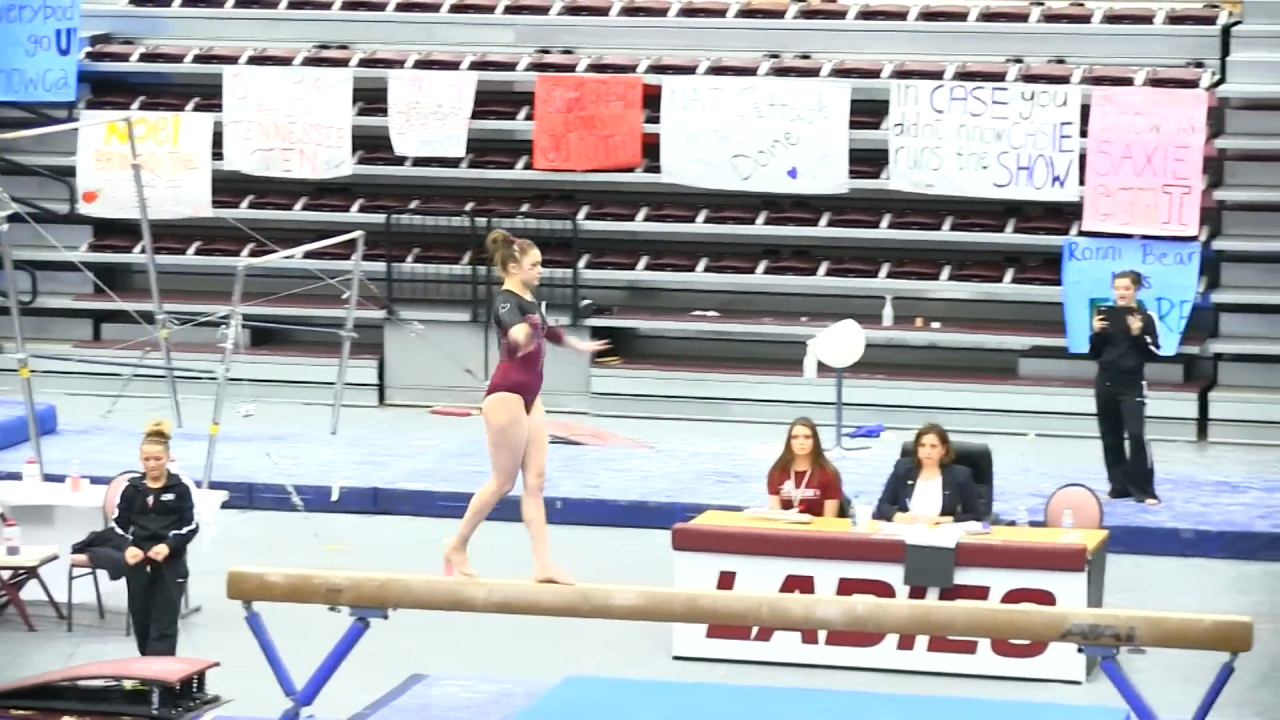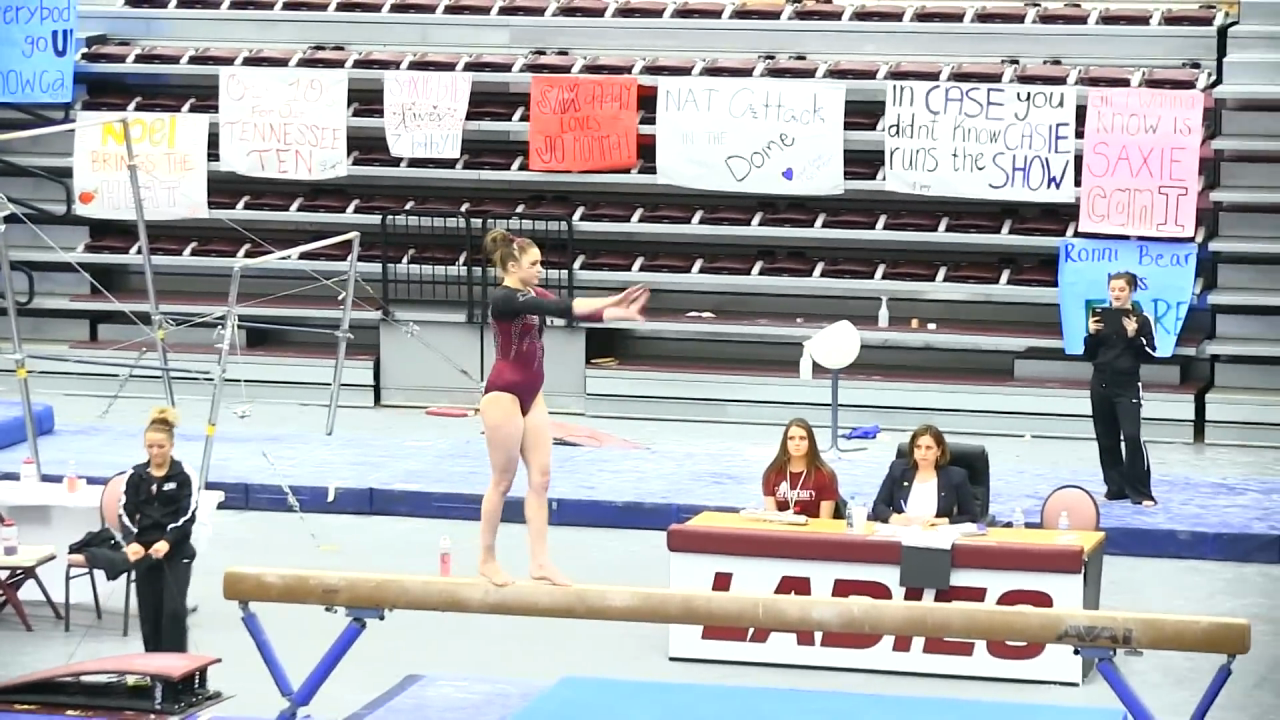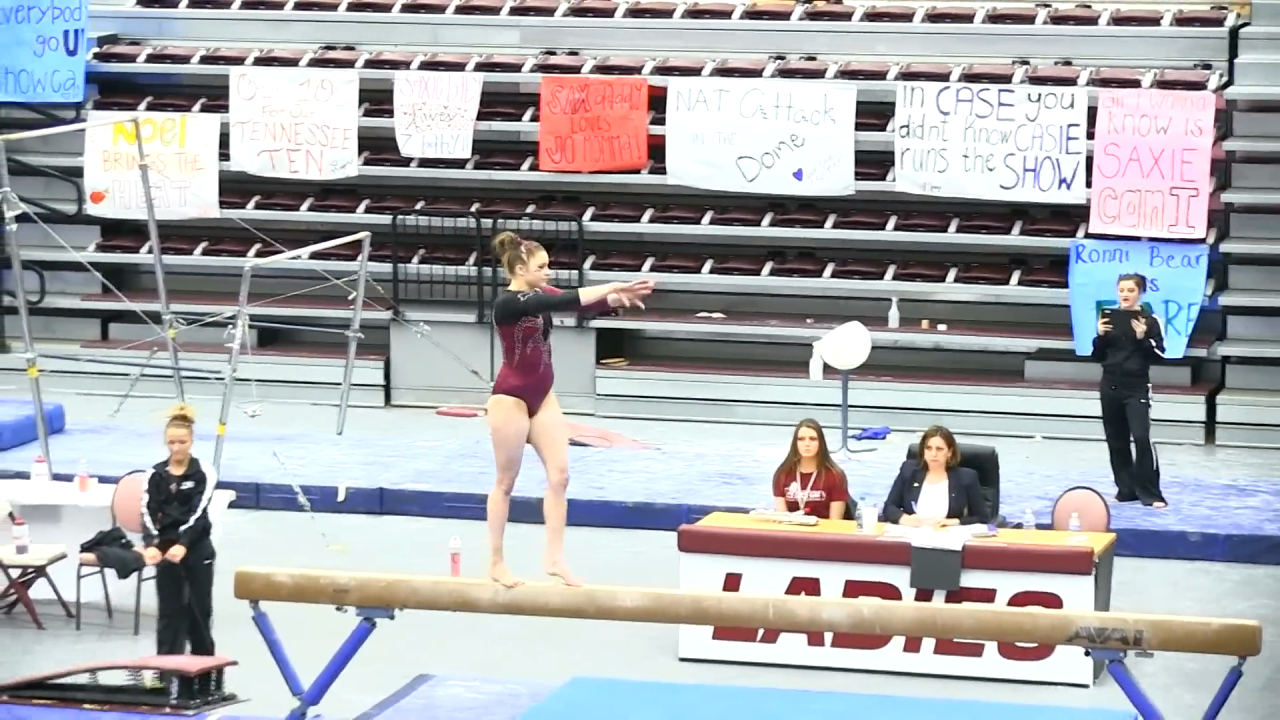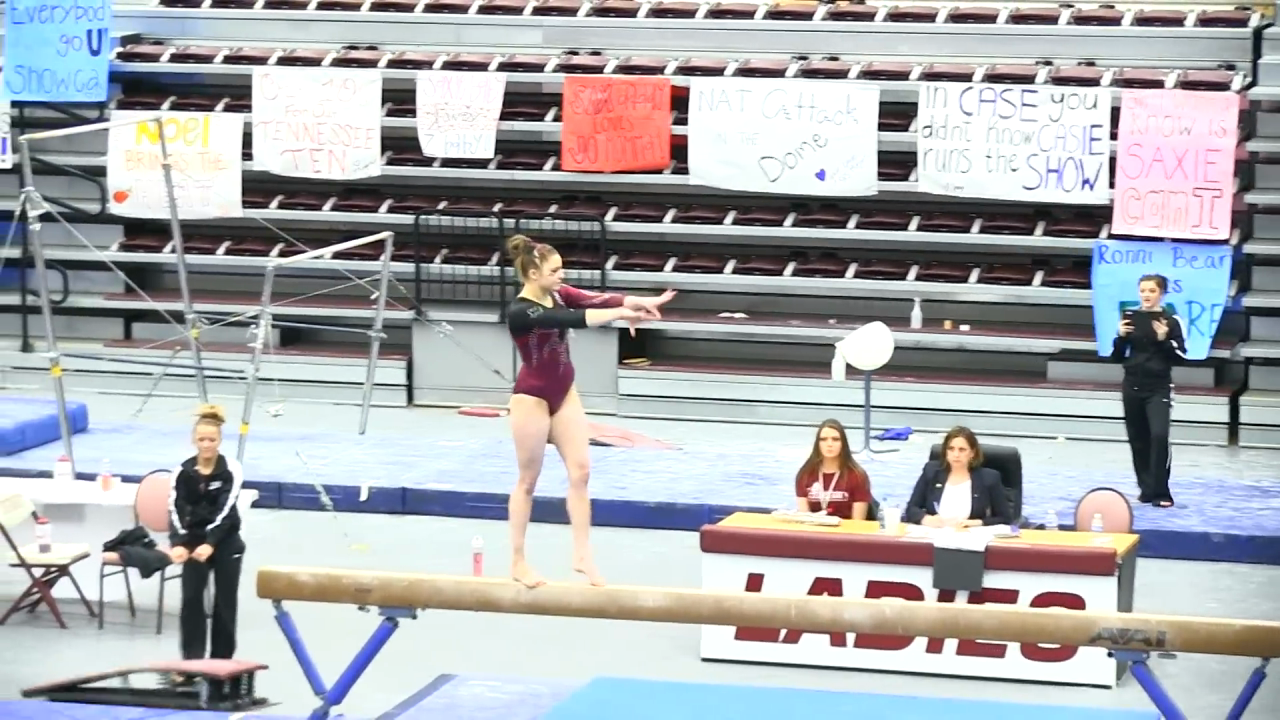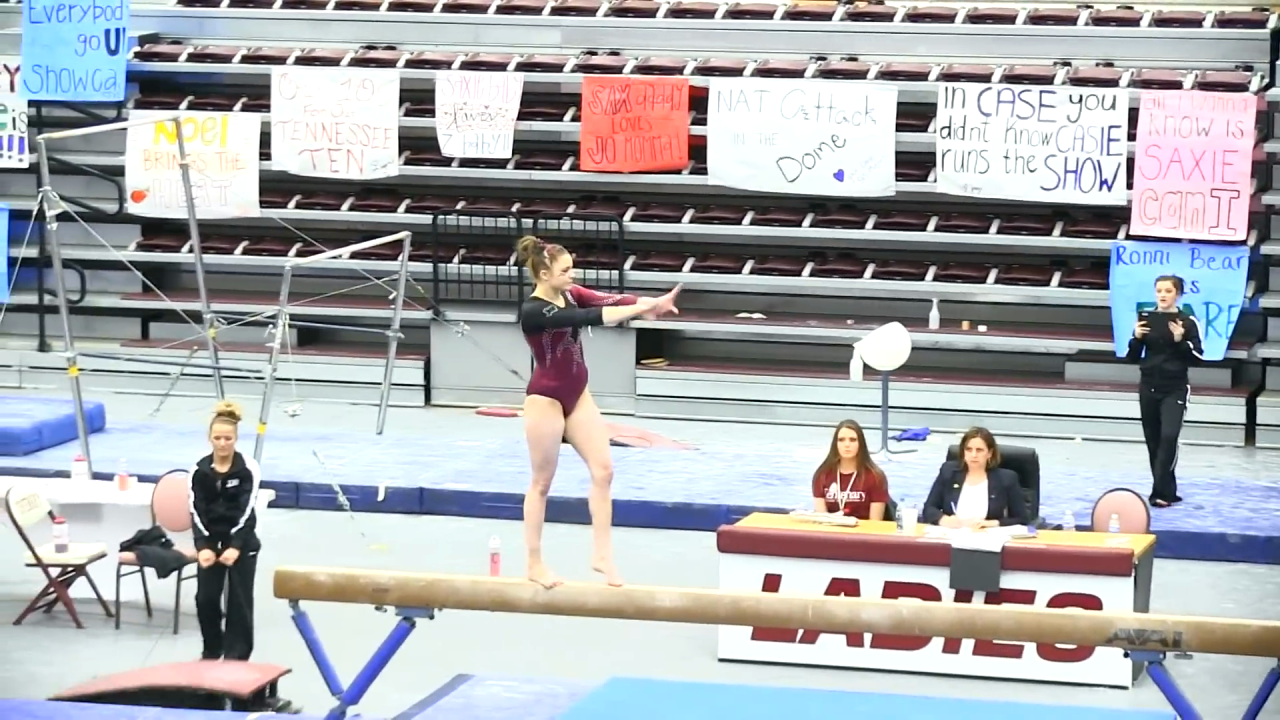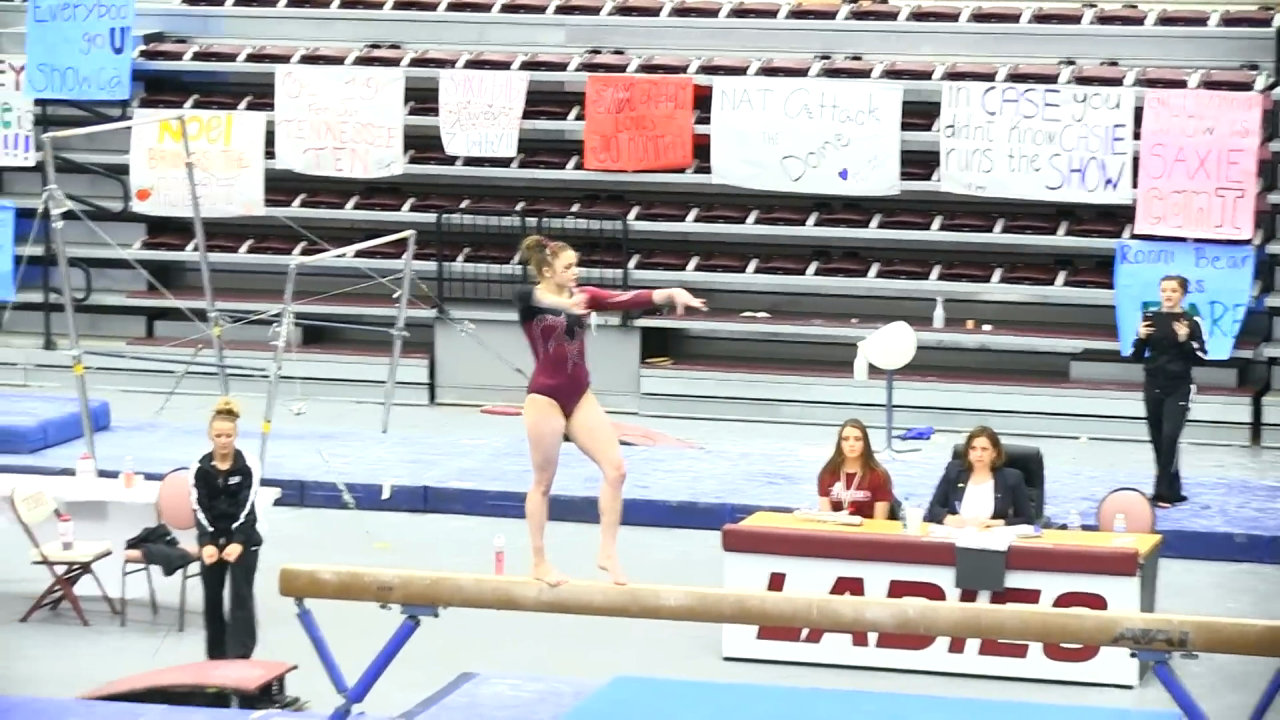
dt=0.2s
person 1, frame 1
left shoulder: (529, 299)
right shoulder: (508, 301)
left elbow: (545, 328)
right elbow: (511, 322)
left wrist: (578, 344)
right wrist: (518, 335)
left hip: (529, 398)
right hip: (507, 397)
left knee: (536, 481)
right knee: (503, 483)
left ankle: (544, 564)
right ankle: (456, 548)
person 1, frame 2
left shoulder: (533, 294)
right shoulder: (504, 299)
left elbow: (574, 311)
right elbow: (558, 308)
left wrist: (619, 311)
right wrist: (608, 303)
left hip: (531, 396)
right hip: (503, 396)
left knee: (540, 479)
right knee: (502, 482)
left ankle: (540, 561)
right ankle: (487, 559)
person 1, frame 3
left shoulder: (542, 292)
right shoulder: (506, 303)
left elbow: (585, 302)
right elbow: (566, 301)
left wrist: (618, 295)
right wrist: (612, 288)
left hip: (542, 397)
right hip: (510, 399)
left knee: (559, 475)
right knee: (505, 481)
left ankle: (555, 558)
right ankle: (496, 562)
person 1, frame 4
left shoulder: (557, 293)
right shoulder: (520, 312)
left elbow: (596, 301)
right elbow: (573, 319)
left wrist: (638, 302)
right wrist: (621, 313)
left hip: (564, 395)
right hip: (532, 398)
left knee: (580, 472)
right knee: (528, 480)
left ankle: (582, 555)
right ankle: (518, 562)
person 1, frame 5
left shoulder: (572, 295)
right shoulder: (534, 311)
left elbow: (612, 300)
right elbow: (589, 317)
left wrist: (651, 300)
right wrist: (639, 308)
left hip: (578, 395)
right hip: (546, 399)
left knee: (603, 470)
right knee: (541, 482)
left ankle: (602, 554)
right ankle: (534, 563)
person 1, frame 6
left shoulder: (585, 295)
right shoulder: (535, 301)
left elbow: (630, 300)
right elbow: (533, 294)
left wrist: (672, 293)
right wrist: (559, 302)
left hip: (580, 396)
right hip: (545, 398)
left knee: (615, 470)
right knee: (543, 482)
left ankle: (608, 553)
right ankle: (540, 563)
person 2, frame 1
left shoulder: (183, 487)
right shoulder: (130, 488)
left elbow: (191, 525)
right elbow: (118, 524)
left wrist: (168, 545)
right wrist: (128, 547)
left hip: (171, 565)
right hip: (138, 565)
left knee: (163, 629)
right knee: (142, 625)
person 2, frame 2
left shoulder: (184, 475)
right shoulder: (136, 476)
left elbow: (187, 515)
right elbow: (126, 513)
left wrist: (167, 541)
right wrist: (131, 542)
left hip: (177, 552)
right hip: (145, 551)
left knee: (173, 609)
right knee: (149, 611)
person 2, frame 3
left shoulder: (204, 472)
right shoulder: (156, 474)
left elbow: (198, 512)
right elbow: (149, 512)
left wrist: (183, 544)
right wrist: (150, 544)
left hip: (197, 548)
right hip: (166, 547)
left knee: (198, 607)
right knee: (168, 608)
left ankle: (202, 660)
person 2, frame 4
left shoulder: (232, 470)
right shoulder: (183, 472)
left elbow: (226, 511)
right elbow: (176, 510)
left wrist: (210, 543)
right wrist: (177, 544)
left hip: (226, 543)
right hip: (194, 542)
left knee: (224, 604)
right knee: (190, 600)
left ankle: (221, 662)
right ankle: (190, 660)
person 2, frame 5
left shoulder: (248, 468)
right shoulder: (200, 470)
left elbow: (247, 511)
right elbow: (196, 511)
left wrist: (236, 546)
right wrist: (202, 546)
left hip: (242, 543)
right hip: (211, 542)
left knee: (239, 602)
right knee: (206, 598)
left ankle: (236, 660)
right ankle: (212, 652)
person 2, frame 6
left shoulder: (249, 465)
right shoulder: (200, 468)
left elbow: (247, 507)
right elbow: (200, 508)
left wrist: (238, 542)
right wrist: (206, 542)
left hip: (244, 539)
right hip: (212, 537)
left knee: (241, 597)
right knee: (212, 596)
left ankle: (239, 659)
right ankle: (216, 655)
person 3, frame 1
left shoulder: (1145, 318)
right shoulder: (1106, 316)
left elbow: (1153, 353)
right elbow: (1095, 354)
left wrist: (1138, 334)
right wrist: (1096, 333)
left hip: (1131, 384)
right hip: (1105, 383)
left knee: (1136, 435)
right knee: (1110, 436)
left ankle: (1143, 489)
right ankle: (1120, 484)
person 3, frame 2
left shoulder: (1140, 320)
right shoulder: (1100, 316)
left elbow: (1149, 354)
right elbow: (1090, 355)
left wrist: (1133, 337)
right wrist: (1091, 334)
left hip: (1127, 386)
right hip: (1100, 384)
left knee: (1132, 436)
right knee: (1106, 438)
left ankle: (1140, 491)
right ankle: (1116, 486)
person 3, frame 3
left shoulder: (1149, 321)
right shoulder: (1109, 318)
left elbow: (1158, 356)
right elbow: (1098, 356)
left wrist: (1143, 338)
right wrist: (1100, 336)
left hip: (1136, 387)
right hip: (1110, 386)
left knee: (1141, 437)
right knee: (1116, 440)
left ankle: (1150, 492)
right ankle: (1126, 488)
person 3, frame 4
left shoulder: (1171, 321)
right shoulder: (1130, 318)
left elbow: (1180, 356)
right elbow: (1117, 357)
left wrist: (1164, 340)
right wrist: (1120, 337)
left hip: (1158, 388)
right hip: (1132, 386)
left knee: (1159, 436)
right knee: (1138, 440)
left ankle: (1160, 492)
right ankle: (1147, 488)
person 3, frame 5
left shoulder: (1187, 322)
right shoulder: (1146, 319)
left elbow: (1197, 357)
right elbow: (1133, 358)
left wrist: (1180, 340)
right wrist: (1136, 338)
left hip: (1175, 389)
right hip: (1148, 387)
left knee: (1168, 437)
right knee: (1153, 440)
left ankle: (1161, 492)
right ankle: (1167, 490)
person 3, frame 6
left shoulder: (1191, 322)
right shoulder: (1150, 319)
left elbow: (1201, 358)
right elbow: (1137, 357)
left wrist: (1184, 341)
right wrist: (1141, 338)
left hip: (1179, 389)
right hip: (1153, 387)
left knee: (1169, 438)
right knee: (1158, 441)
left ankle: (1164, 493)
right ankle: (1171, 490)
